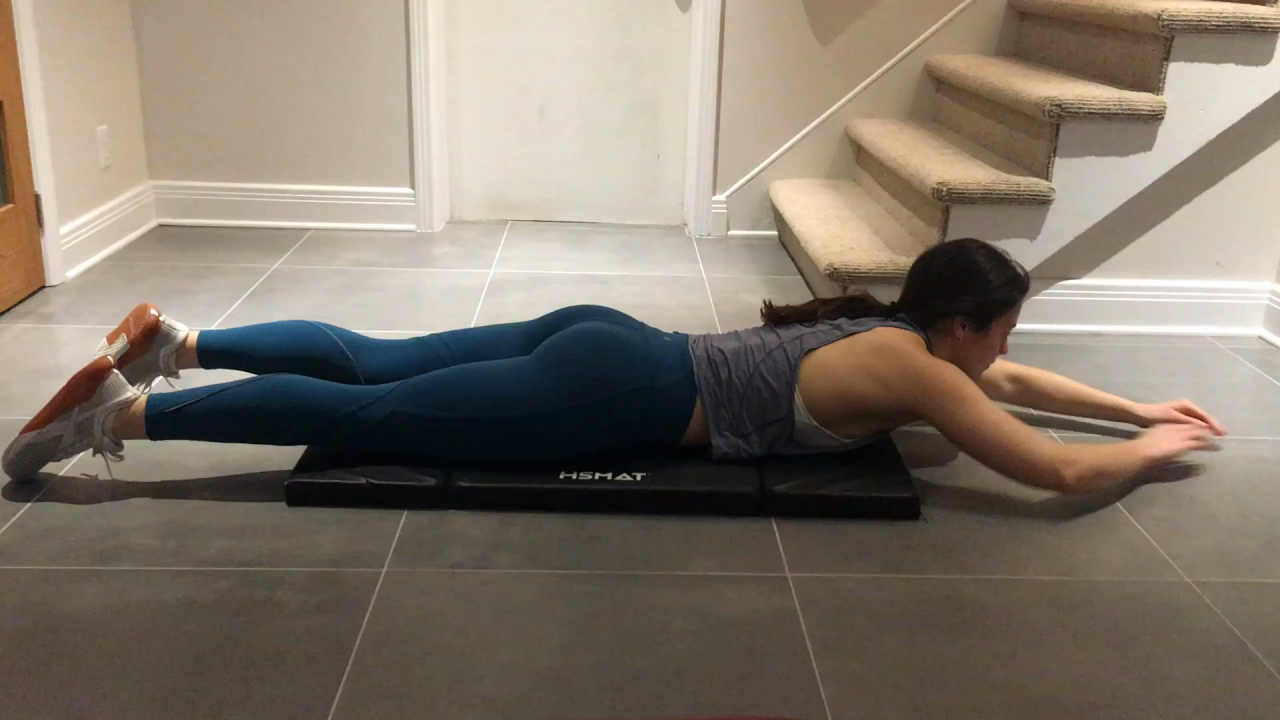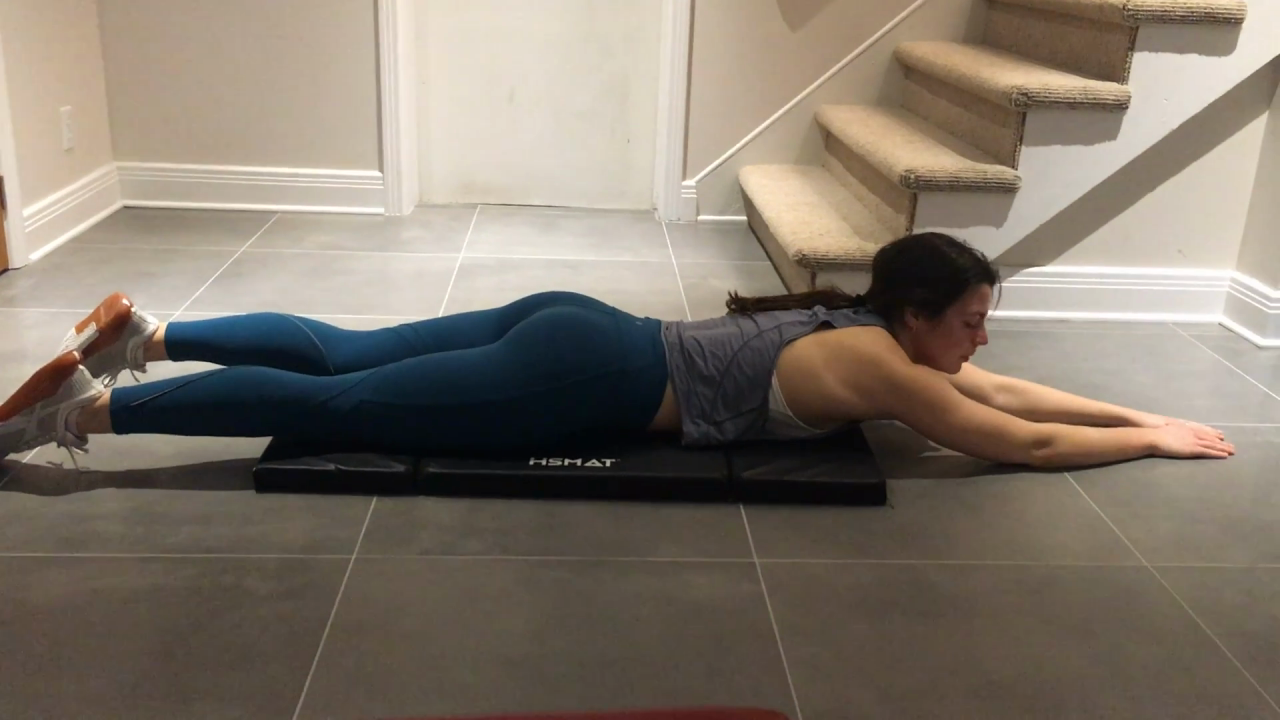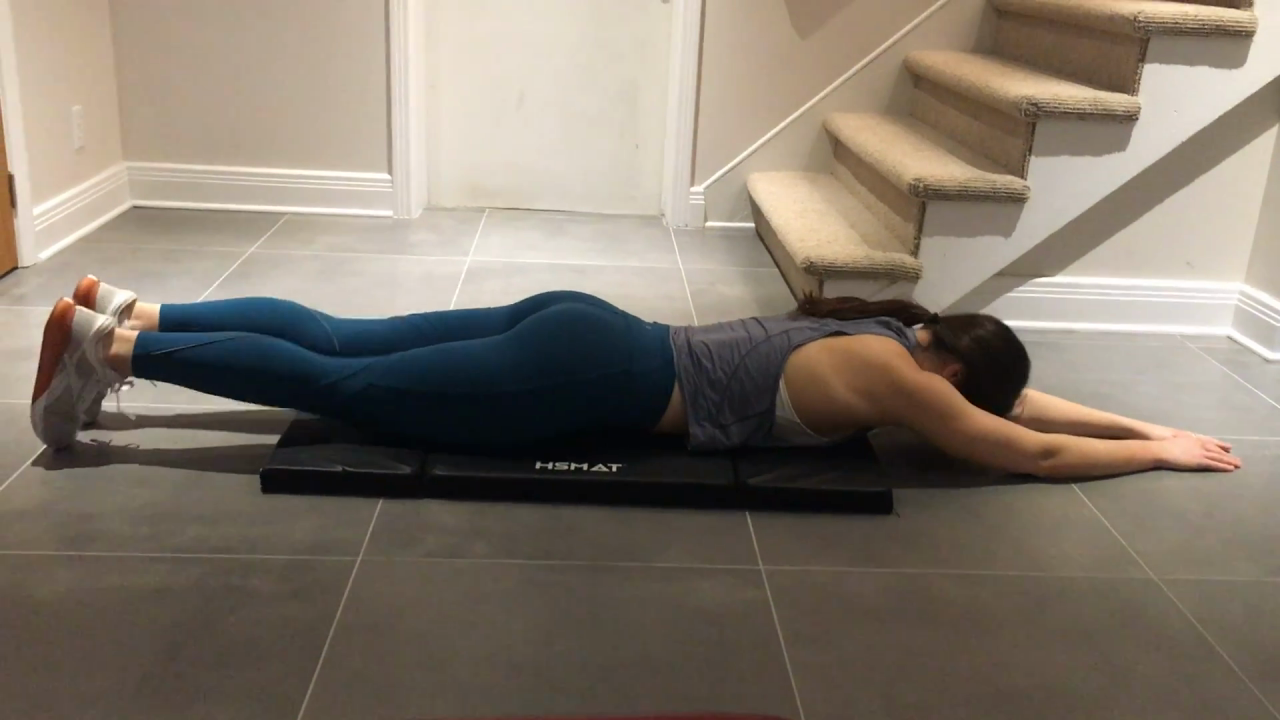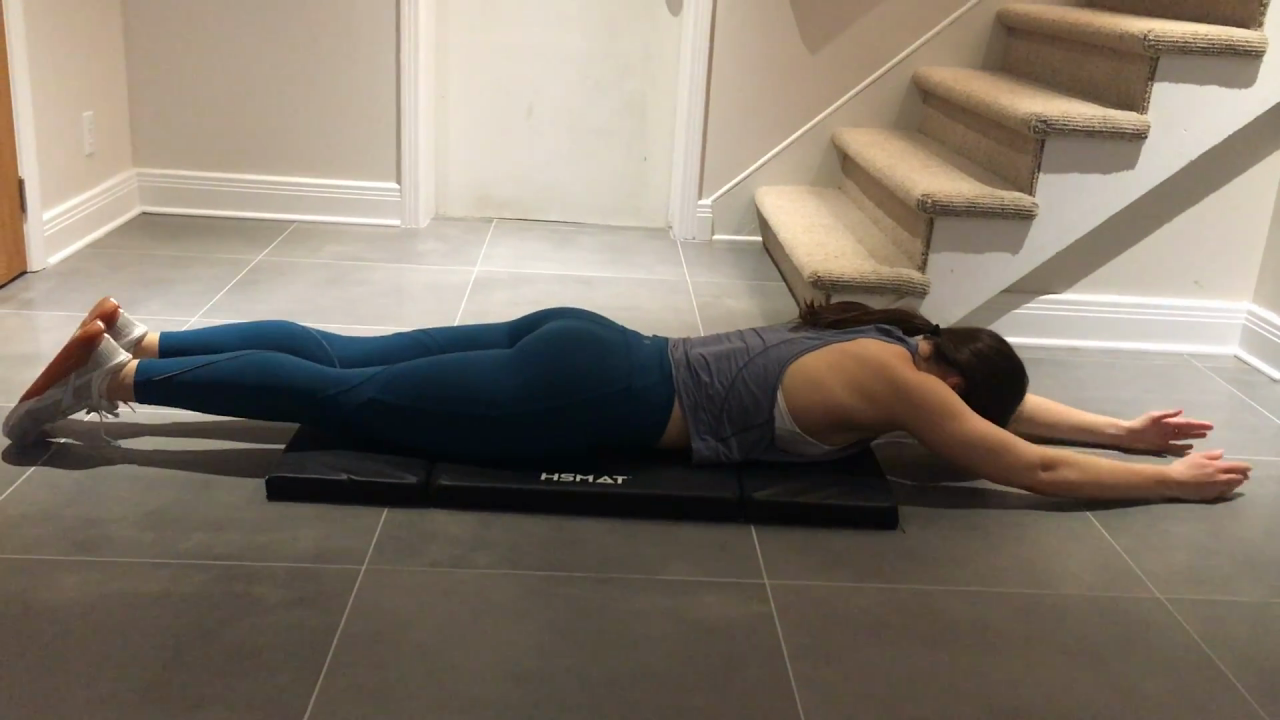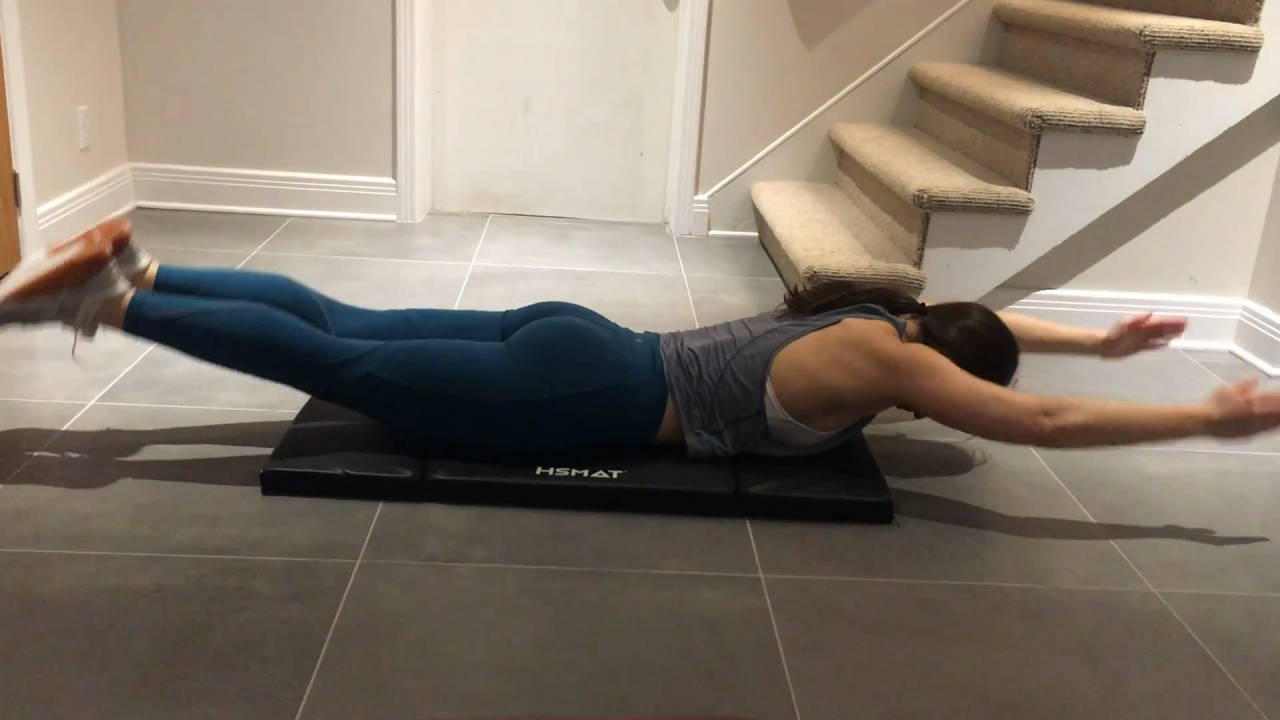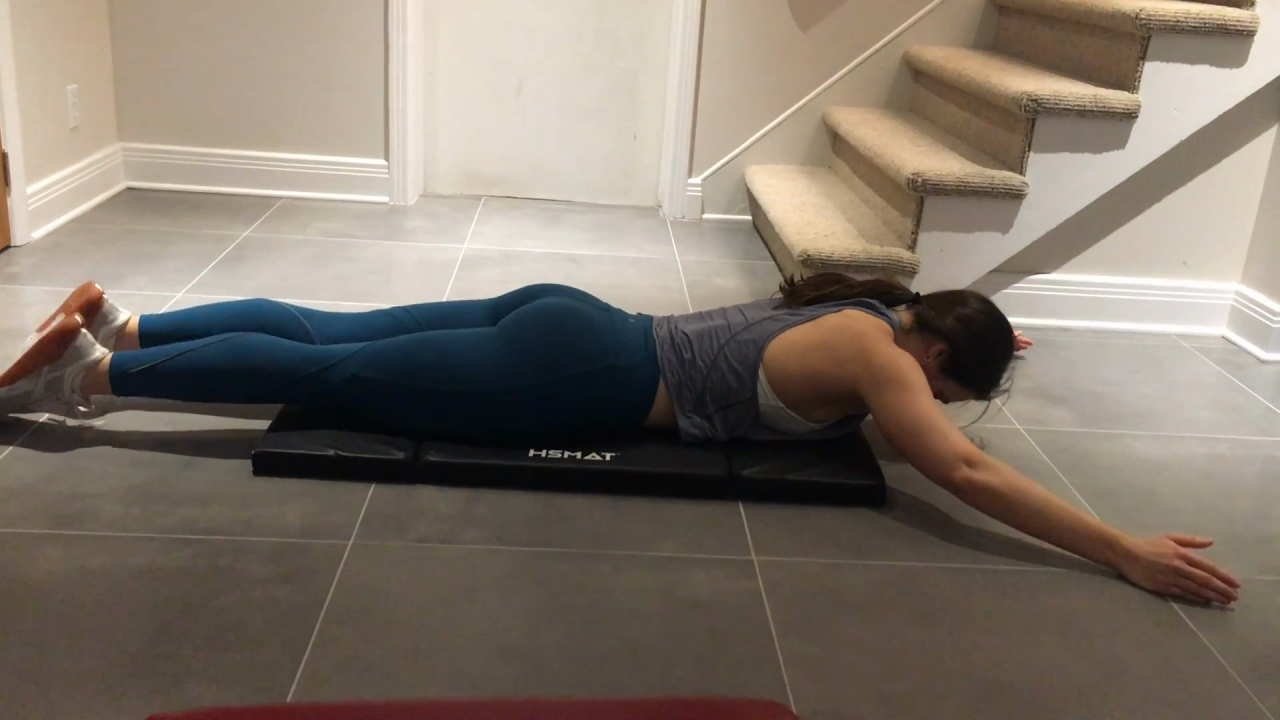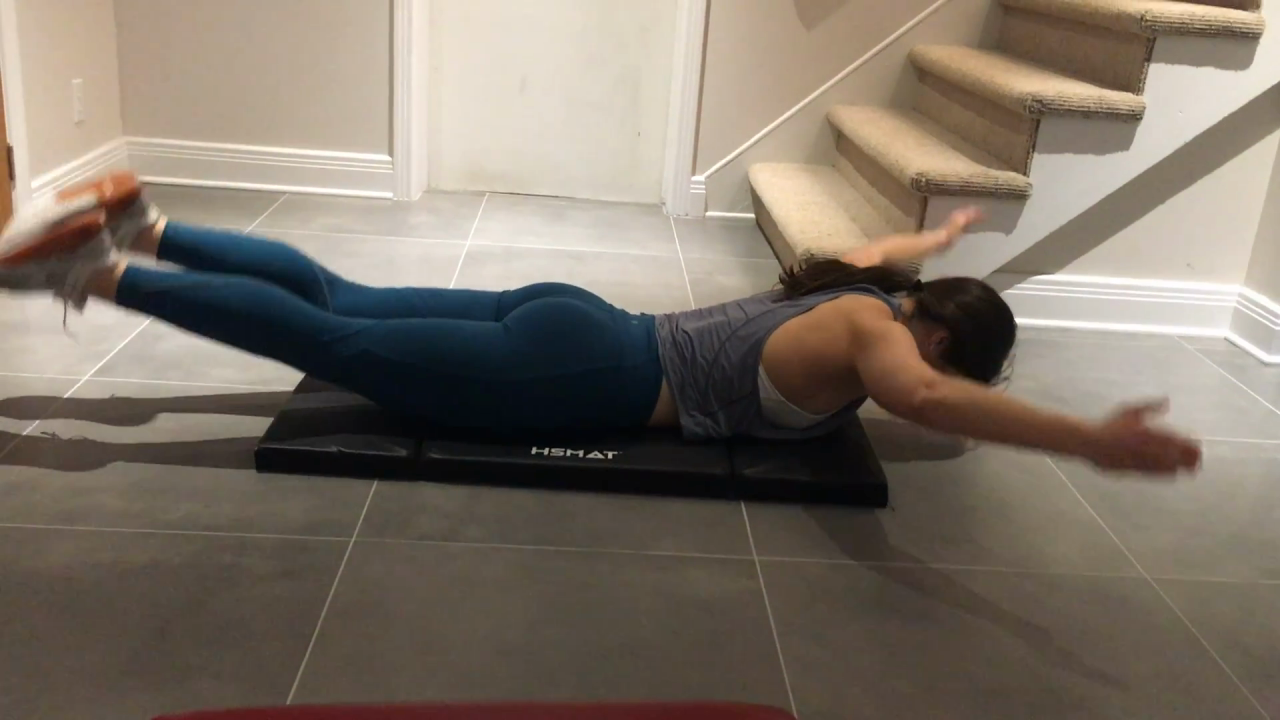
dt=0.7s
person 1, frame 1
left shoulder: (900, 329)
right shoulder: (917, 372)
left elbow: (1008, 384)
right elbow: (1055, 473)
left wrist: (1131, 405)
right wrist: (1153, 454)
left hip: (607, 346)
right hip: (614, 395)
left knee: (371, 367)
right knee: (360, 416)
left ankle: (173, 339)
right ankle: (125, 410)
person 1, frame 2
left shoulder: (869, 327)
right shoulder: (882, 370)
left elbow: (1005, 394)
right elbow: (1025, 446)
left wrist: (1131, 412)
right wrist: (1157, 439)
left hip: (577, 332)
right hip: (582, 383)
left knee: (343, 353)
right knee: (335, 406)
left ankle: (145, 330)
person 1, frame 3
left shoulder: (892, 333)
right shoulder: (890, 376)
left elbow: (1011, 394)
right elbow: (1030, 450)
left wrist: (1141, 422)
right wrist: (1160, 454)
left hip: (583, 334)
right hip: (586, 375)
left knee: (346, 338)
right knee: (347, 387)
left ankle: (126, 312)
right ankle: (110, 348)
person 1, frame 4
left shoulder: (895, 344)
right shoulder: (889, 381)
left elbow: (1005, 397)
right elbow: (1027, 467)
left wrist: (1127, 427)
right wrist: (1175, 482)
left hip: (579, 348)
right hip: (587, 395)
left knee: (349, 356)
right knee: (347, 395)
left ankle: (137, 338)
right ankle: (119, 376)
person 1, frame 5
left shoulder: (877, 312)
right shoulder: (882, 362)
left elbow: (979, 328)
right elbow: (1035, 420)
left wrist: (1095, 338)
left hip: (571, 342)
right hip: (575, 394)
left knee: (340, 327)
right knee: (336, 363)
left ankle: (132, 270)
right ankle: (109, 299)
person 1, frame 6
left shoulder: (870, 309)
right shoulder: (876, 357)
right elbow: (967, 472)
left wrist: (979, 332)
right wrist: (1127, 553)
left hip: (564, 323)
right hip: (572, 375)
left knee: (329, 334)
right knee: (331, 374)
left ankle: (116, 326)
person 1, frame 7
left shoulder: (854, 284)
right shoulder: (869, 329)
left elbow: (895, 254)
right elbow: (919, 398)
left wrist: (943, 234)
right wrist: (1087, 440)
left hip: (566, 327)
right hip: (571, 377)
left knee: (333, 306)
right knee: (328, 341)
left ankle: (139, 223)
right ankle: (101, 269)
